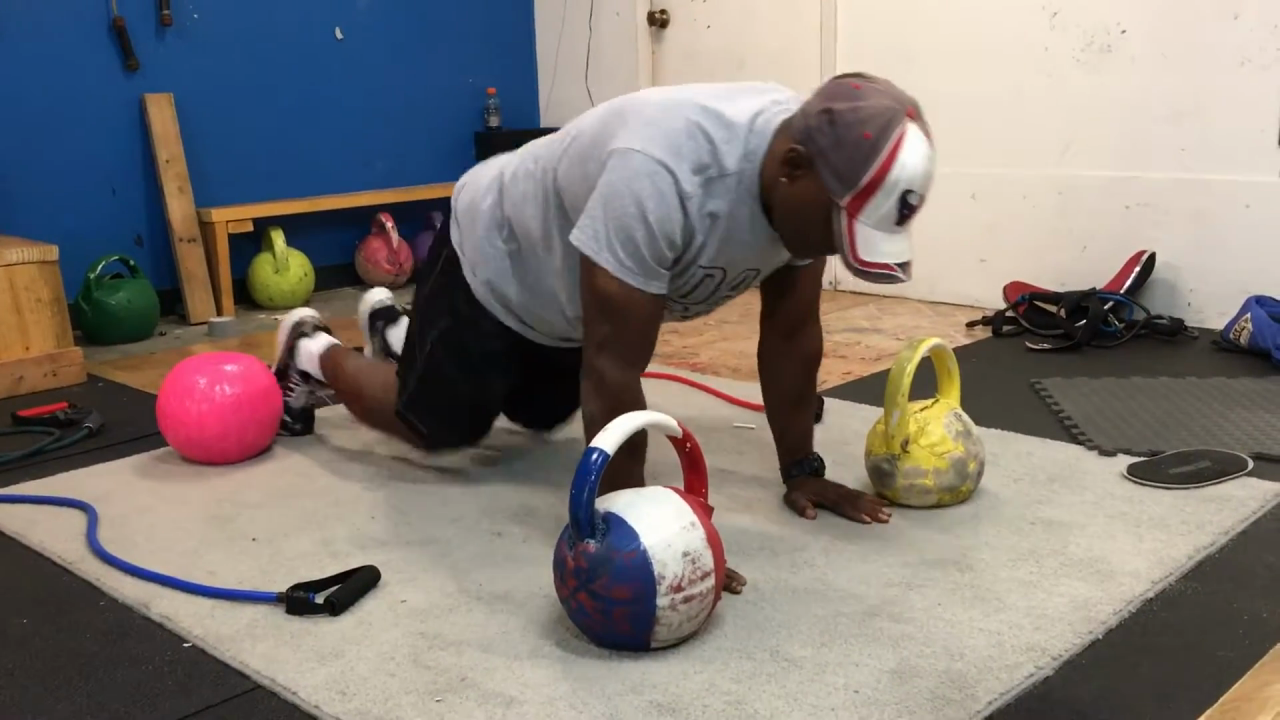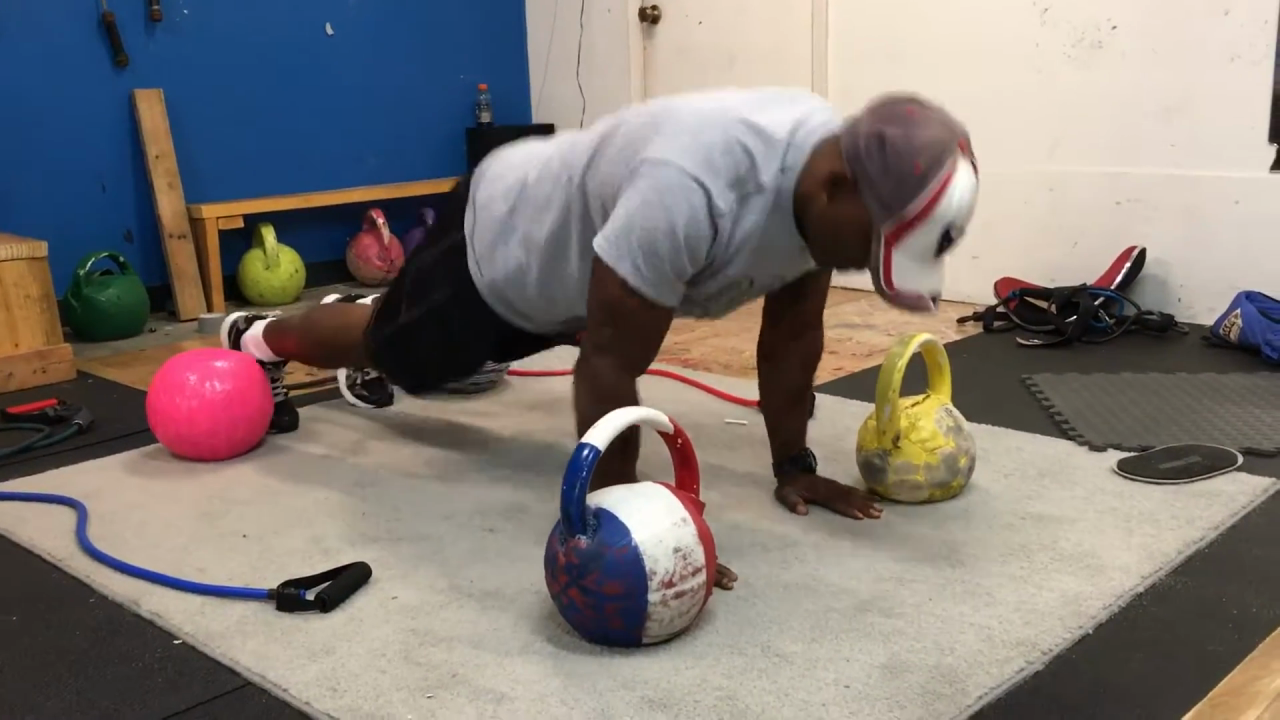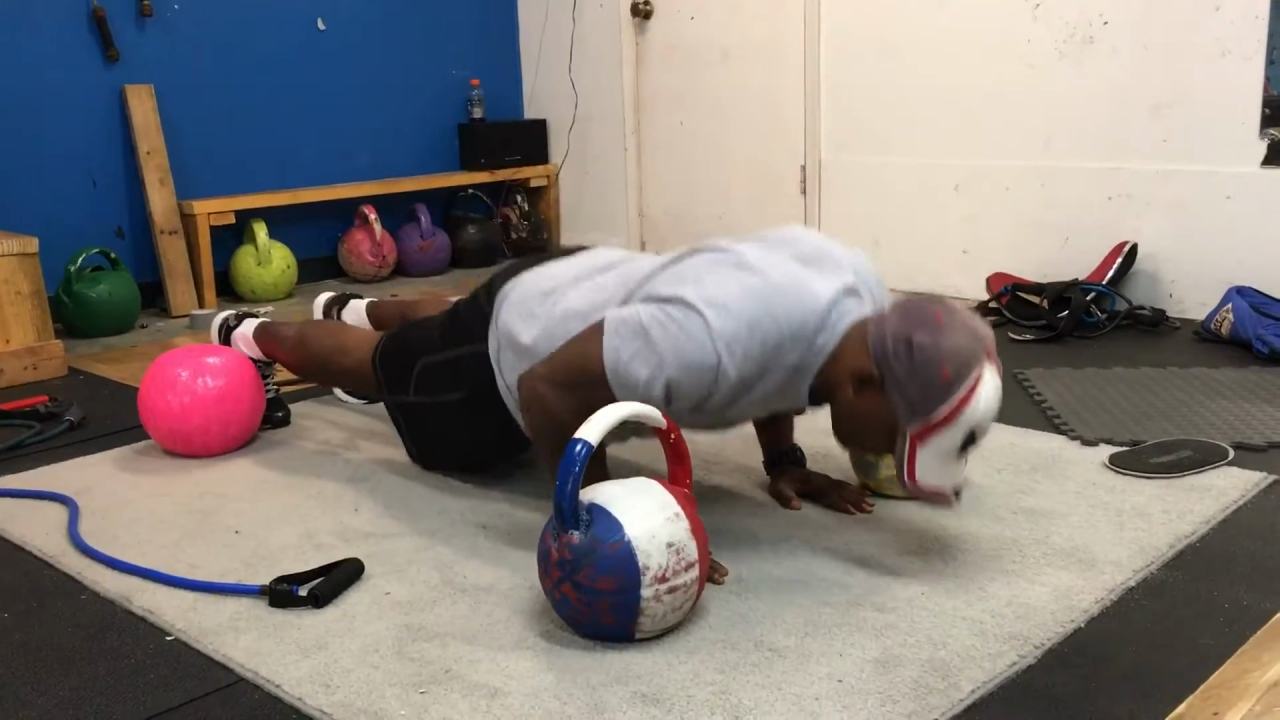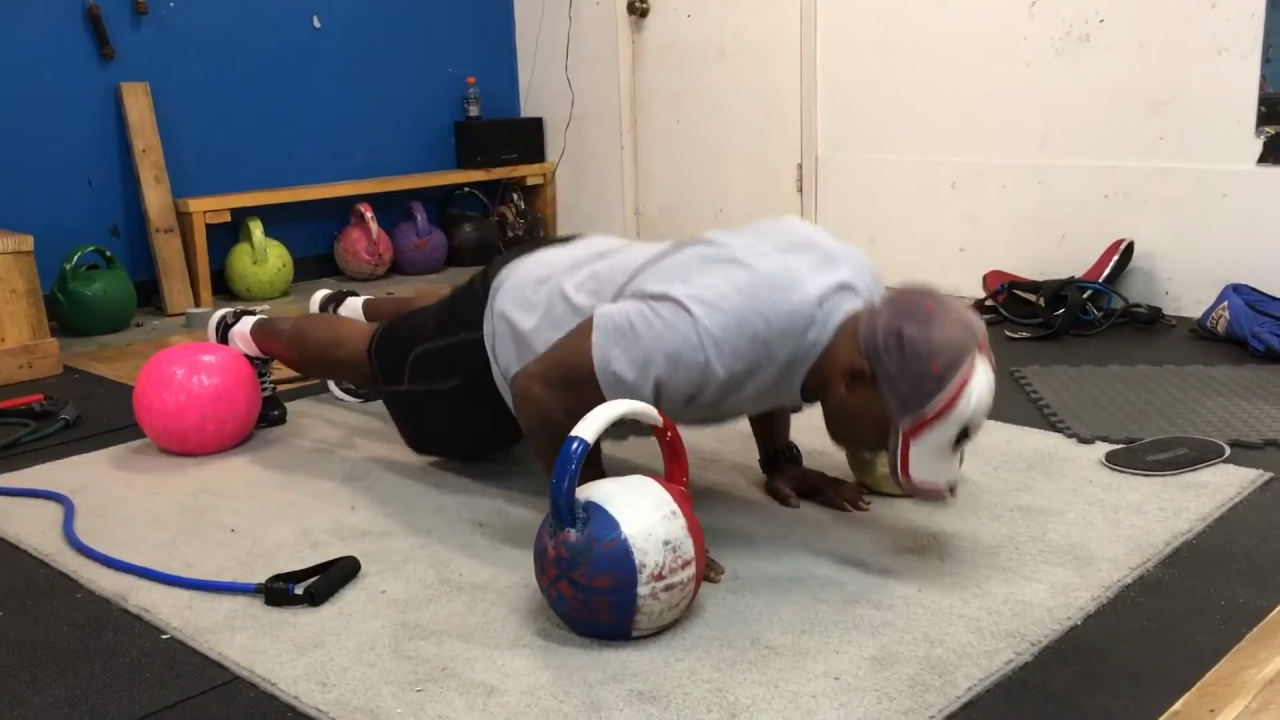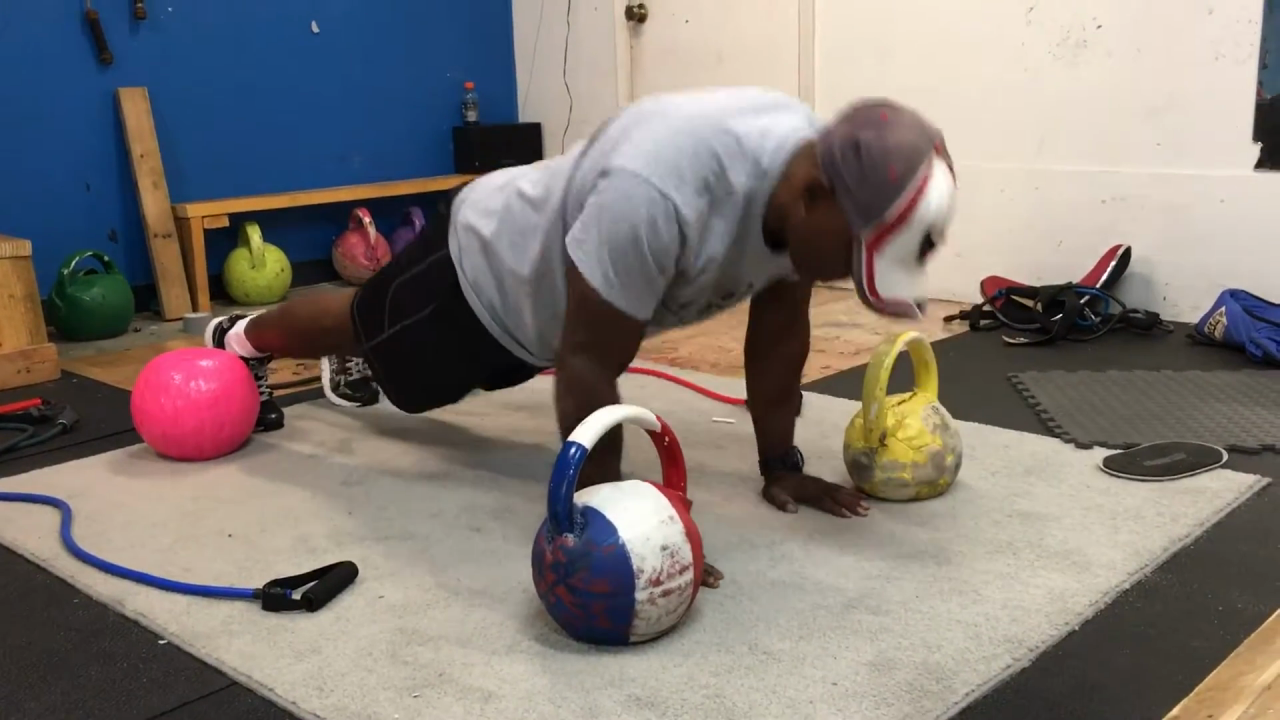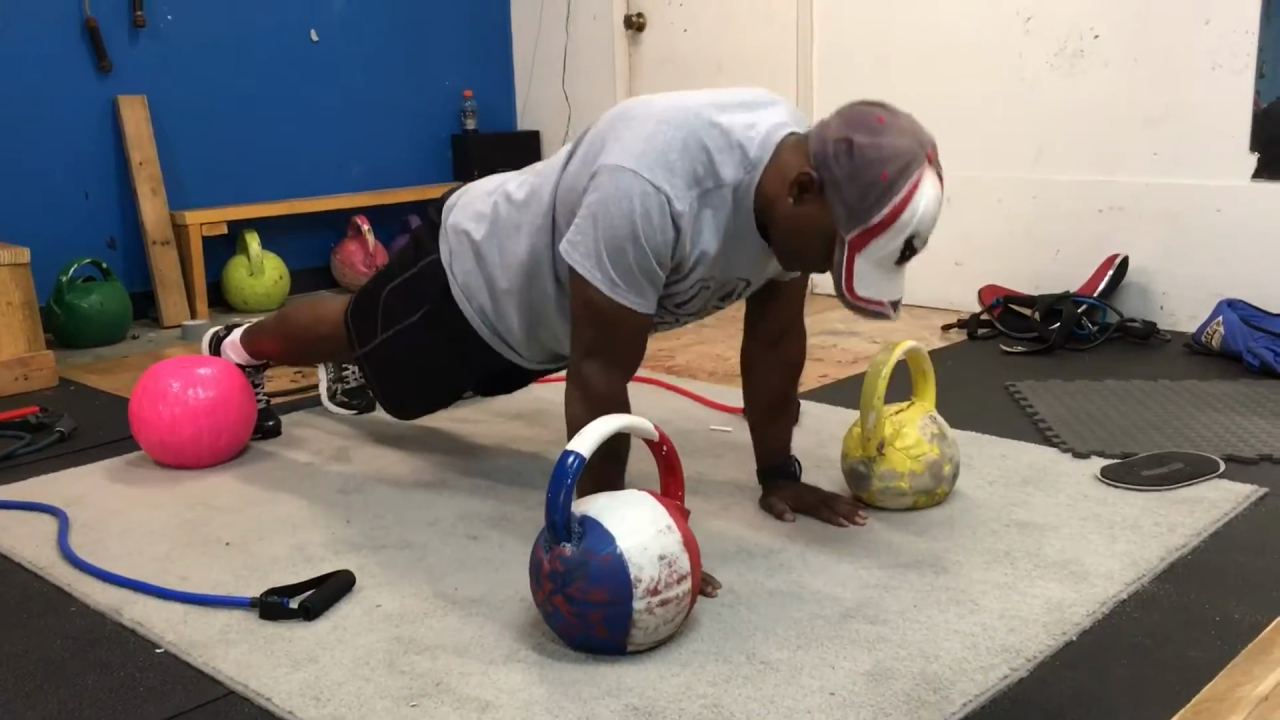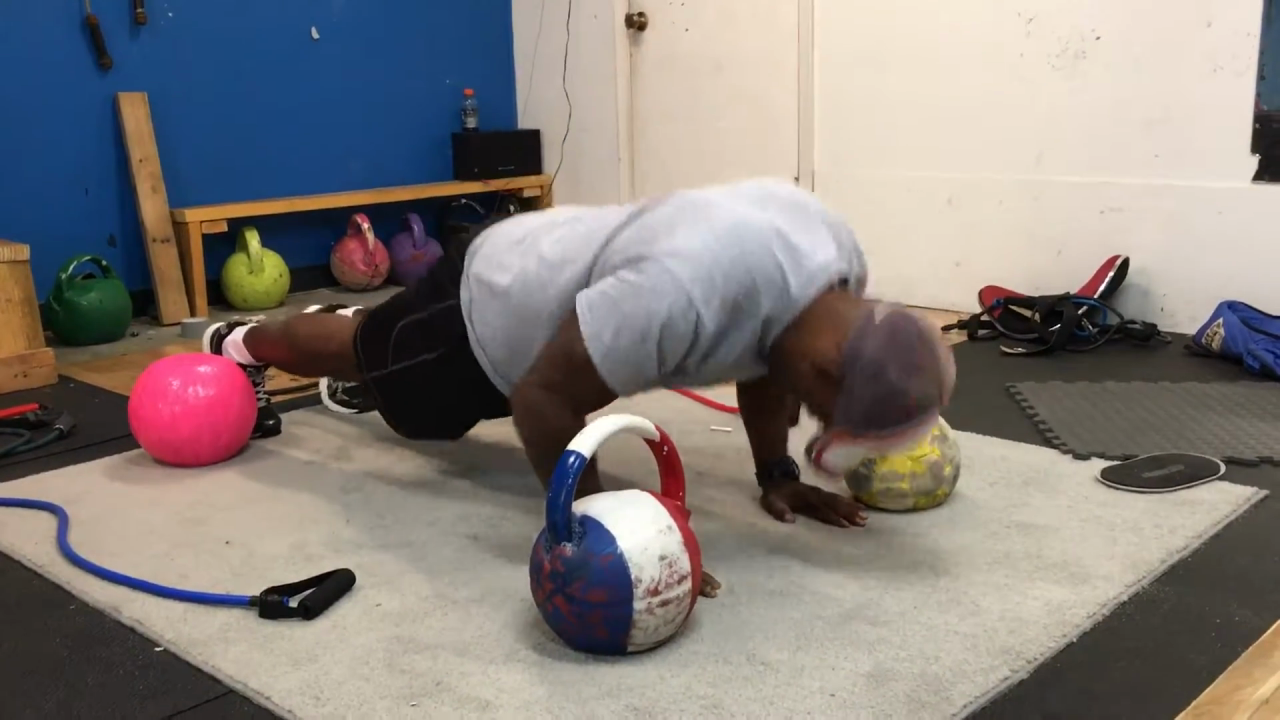
dt=0.3s
person 1, frame 1
left shoulder: (813, 177)
right shoulder: (664, 173)
left elbow: (792, 336)
right elbow: (614, 371)
left wrist: (802, 470)
left hip: (567, 287)
right hip: (496, 257)
left knee: (539, 416)
right knee: (432, 426)
left ankle: (396, 325)
right ankle: (312, 350)
person 1, frame 2
left shoulder: (833, 176)
right shoulder: (693, 187)
left elbow: (791, 324)
right elbow: (609, 369)
left wrist: (793, 465)
left hip: (567, 251)
right hip: (501, 240)
left knee: (476, 353)
right knee: (393, 339)
left ankle: (357, 337)
right ankle: (258, 339)
person 1, frame 3
left shoulder: (861, 301)
right shoulder: (712, 338)
right elbow: (548, 394)
left wrist: (783, 461)
left hip: (586, 292)
right hip: (521, 358)
left knee: (444, 329)
right knee: (384, 371)
left ankle: (355, 312)
right ankle: (250, 336)
person 1, frame 4
left shoulder: (852, 300)
right shoulder: (702, 333)
right elbow: (540, 392)
left wrist: (780, 461)
left hip: (587, 301)
right hip: (517, 344)
left knee: (437, 321)
right knee: (378, 362)
left ankle: (351, 308)
right ankle: (248, 332)
person 1, frame 5
left shoulder: (816, 169)
right shoulder: (662, 192)
left elbow: (777, 330)
right elbow: (587, 369)
left wrist: (781, 465)
left hip: (556, 256)
right hip: (487, 265)
right knee: (369, 327)
left ankle: (348, 367)
right ankle: (240, 337)
person 1, frame 6
left shoulder: (803, 176)
right shoulder: (653, 186)
left elbow: (775, 332)
right elbow: (598, 374)
left wrist: (778, 476)
left hip: (545, 292)
right hip: (474, 269)
right knee: (362, 333)
left ankle: (344, 379)
right ankle: (238, 348)
person 1, frame 7
left shoulder: (836, 263)
right shoulder: (685, 293)
left elbow: (764, 364)
right elbow: (544, 403)
left wrist: (777, 475)
left hip: (562, 279)
right hip: (493, 308)
right knee: (369, 354)
left ankle: (340, 312)
right ankle: (240, 345)
